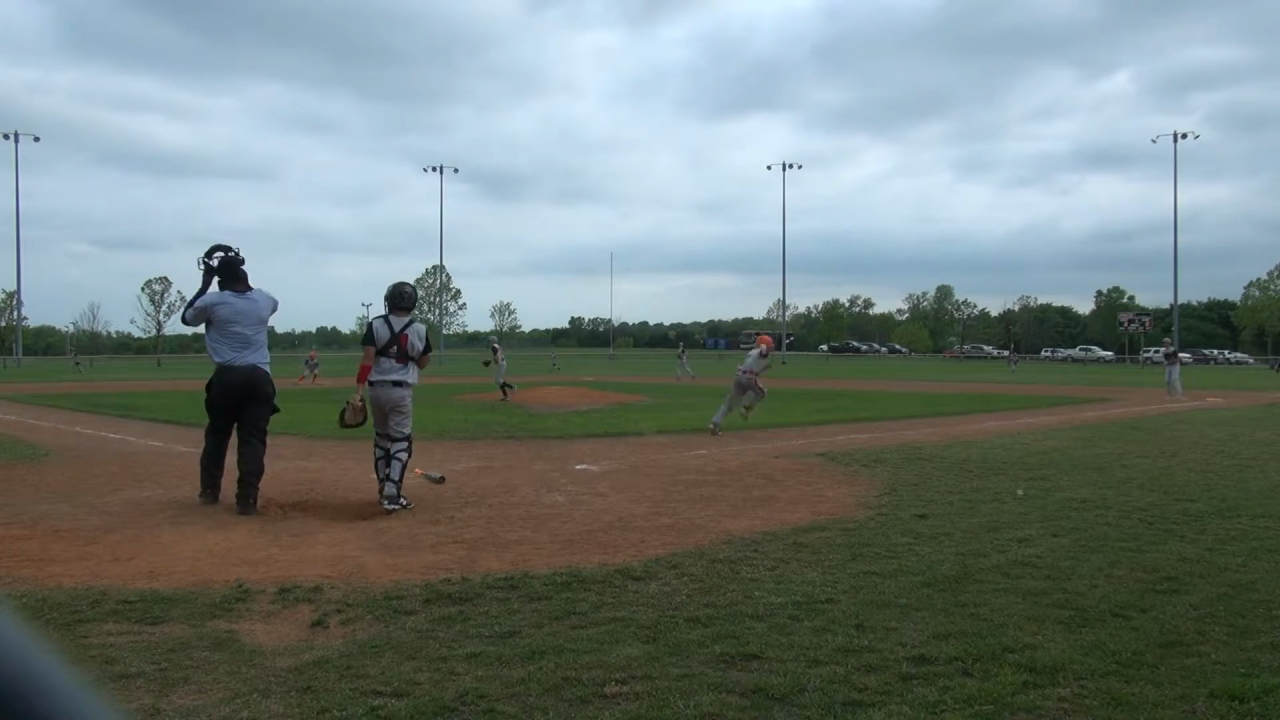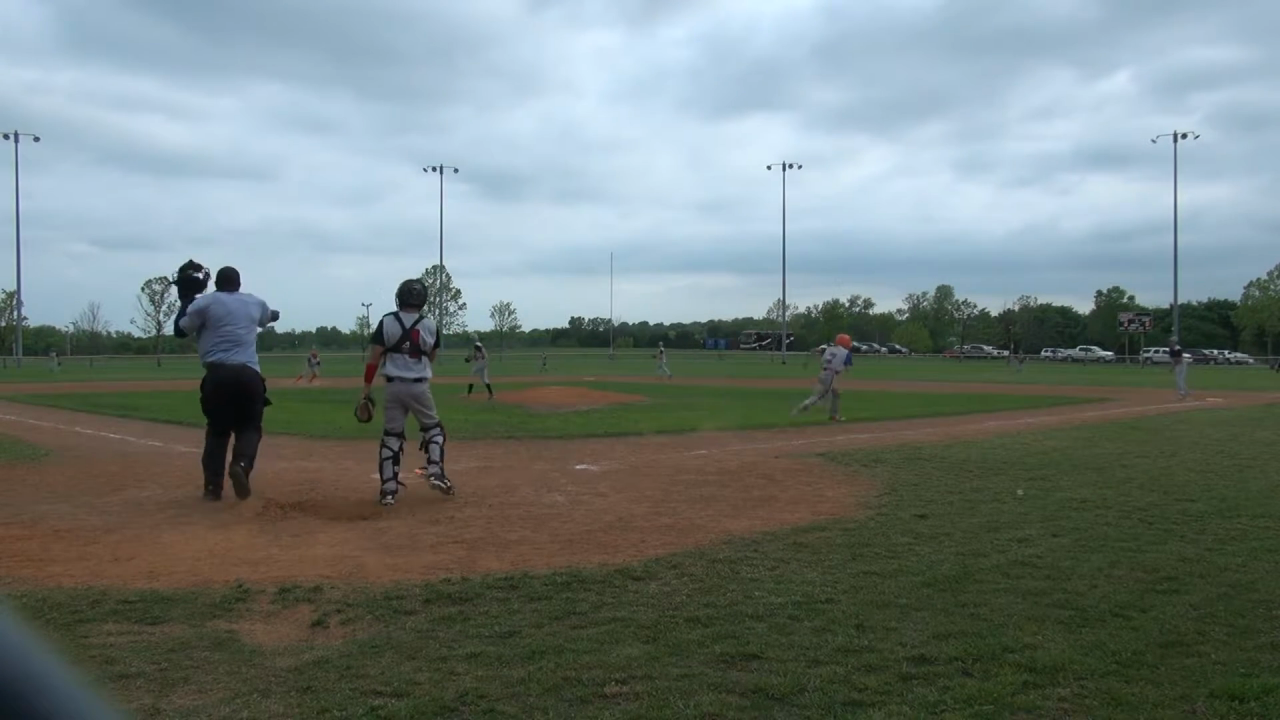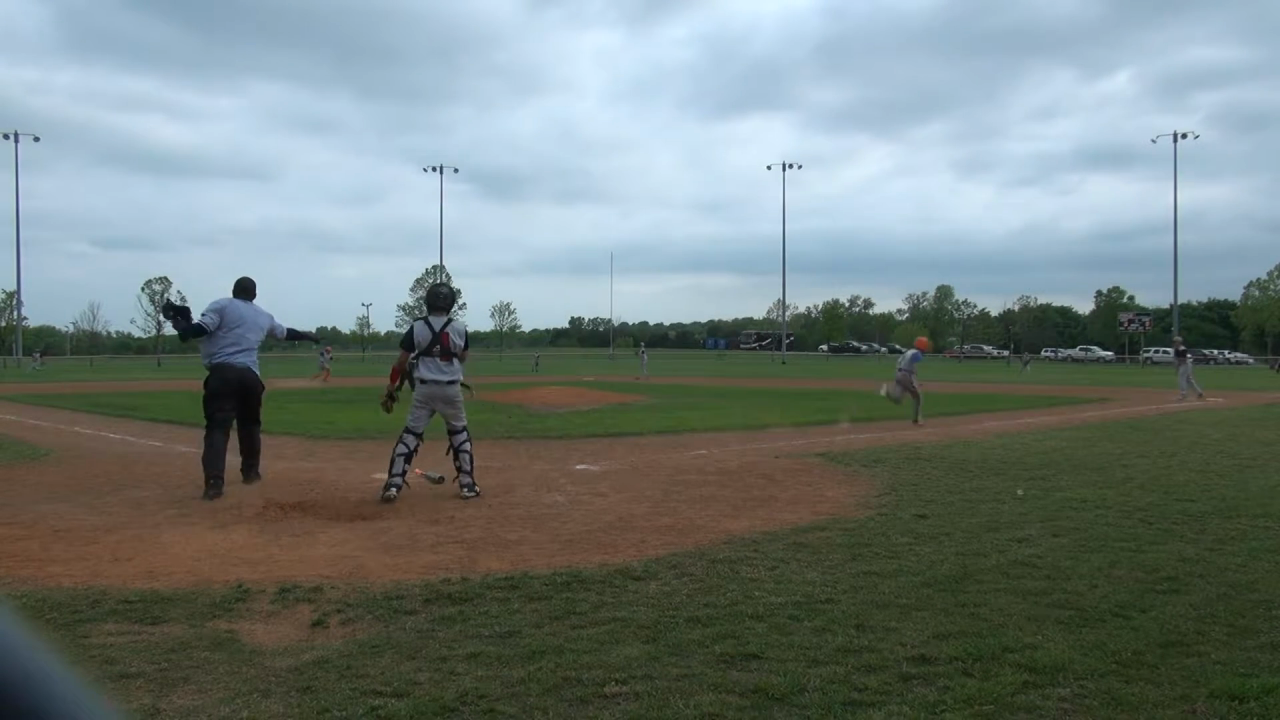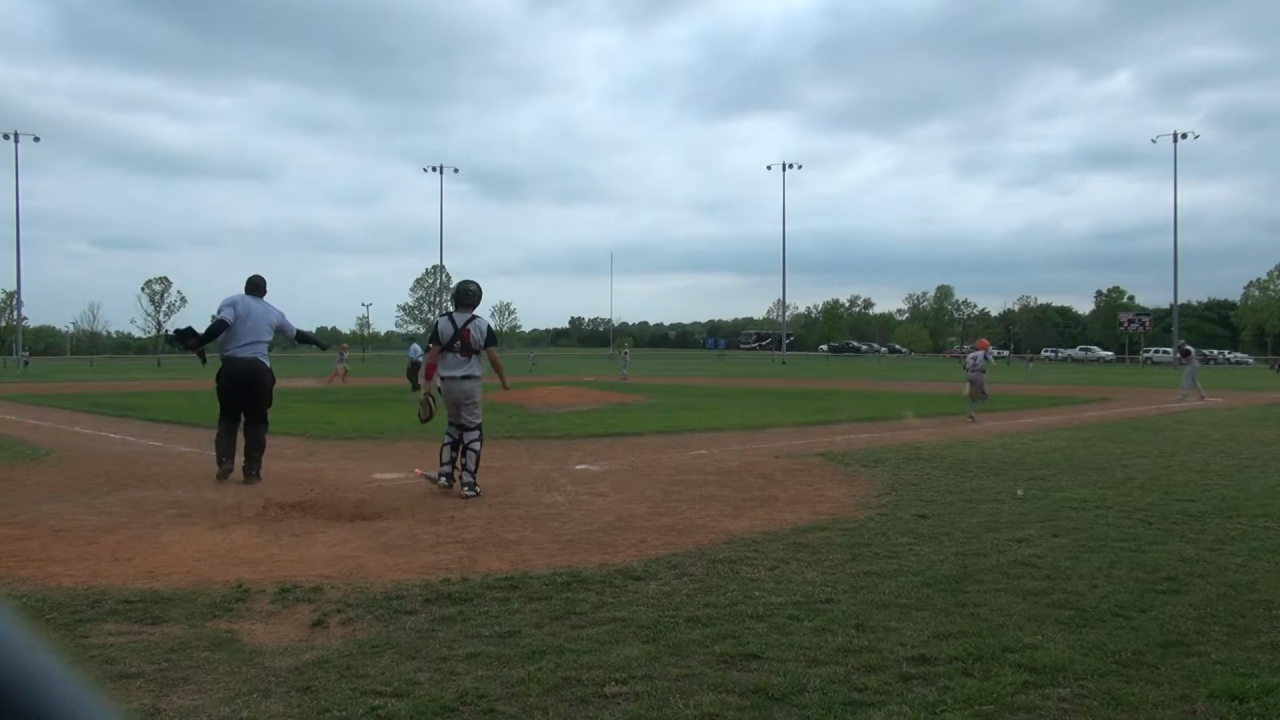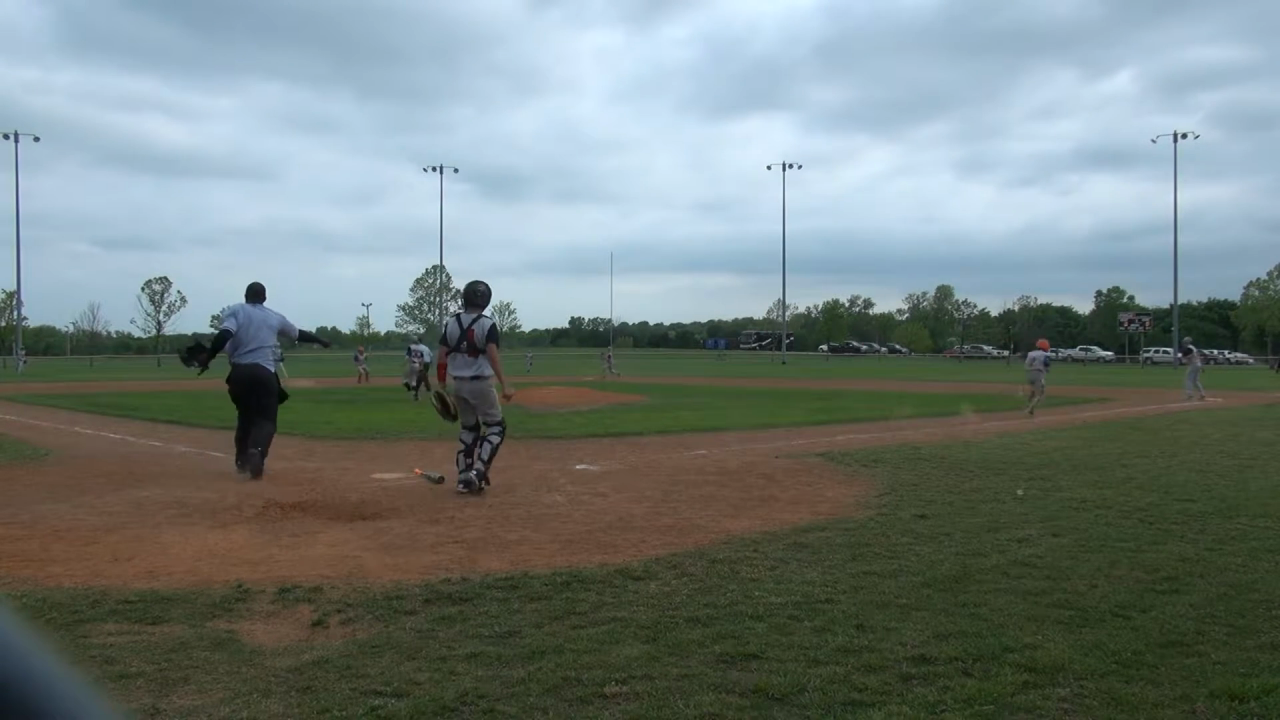
dt=0.3s
person 1, frame 1
left shoulder: (212, 300)
right shoulder: (265, 300)
left elbow: (187, 318)
left wrist: (205, 284)
right wrist: (237, 270)
left hip: (226, 376)
right hip: (258, 376)
left knee: (217, 433)
right knee: (253, 438)
left ankle: (210, 489)
right ankle: (248, 497)
person 1, frame 2
left shoulder: (205, 302)
right shoulder: (255, 303)
left elbow: (180, 331)
right elbow: (270, 317)
left wrist: (185, 301)
right wrist: (275, 314)
left hip: (218, 373)
right hip: (249, 374)
left knee: (217, 430)
right knee: (249, 427)
left ankle: (213, 486)
right ankle: (241, 466)
person 1, frame 3
left shoulder: (221, 305)
right shoulder: (264, 316)
left elbow: (202, 330)
right elbow: (286, 333)
left wrist: (183, 327)
right wrist: (310, 337)
left hip: (222, 373)
right hip: (250, 375)
left knee: (217, 427)
right knee: (249, 424)
left ankle: (214, 481)
right ankle: (250, 472)
person 1, frame 4
left shoulder: (233, 302)
right shoulder: (274, 312)
left elbow: (221, 325)
right elbow: (296, 334)
left wrist: (198, 342)
right wrist: (317, 343)
left hip: (232, 366)
right hip: (259, 368)
left knee: (229, 417)
right knee: (256, 420)
left ankle: (226, 462)
right ankle: (251, 471)
person 1, frame 5
left shoulder: (234, 311)
right shoulder: (275, 316)
left elbow: (224, 335)
right elbow: (298, 334)
left wrist: (207, 358)
right wrist: (320, 341)
left hip: (239, 371)
right hip: (264, 372)
left knee: (246, 416)
right knee: (265, 418)
left ankle: (242, 461)
right ankle: (255, 455)
person 2, frame 1
left shoulder: (375, 325)
right shoulder: (419, 330)
left elbow: (367, 359)
right elbow: (423, 363)
left wrist: (358, 391)
left hip: (376, 390)
right hip: (401, 391)
left knee: (382, 439)
right knee: (400, 442)
left ankle: (386, 490)
right ankle: (392, 496)
person 2, frame 2
left shoulder: (386, 322)
right shoulder: (430, 325)
left elbow: (374, 358)
left wrist: (366, 388)
left hip: (393, 386)
right hip: (419, 386)
left knee: (391, 436)
right knee: (434, 429)
left ankle: (389, 489)
right ankle: (435, 473)
person 2, frame 3
left shoulder: (417, 327)
right shoulder: (459, 327)
left elbow: (402, 360)
right elbow: (464, 358)
left wrist: (392, 384)
left hip: (424, 389)
right hip: (451, 389)
left knee: (410, 434)
right knee: (459, 434)
left ankle: (393, 484)
right ankle: (466, 485)
person 2, frame 4
left shoulder: (442, 322)
right shoulder: (482, 325)
left elbow: (433, 355)
right elbow: (493, 357)
left wrist: (428, 385)
right wrist: (503, 380)
left hip: (448, 384)
right hip: (471, 384)
left knee: (454, 427)
right knee: (473, 431)
left ankle: (445, 474)
right ankle: (469, 484)
person 2, frame 5
left shoulder: (451, 323)
right shoulder: (488, 324)
left elbow: (441, 356)
right elbow: (493, 356)
left wrist: (441, 385)
right wrist: (505, 385)
left hip: (459, 384)
right hip: (482, 383)
left knee: (468, 429)
right knee: (495, 425)
left ankle: (464, 480)
right ankle: (478, 471)
